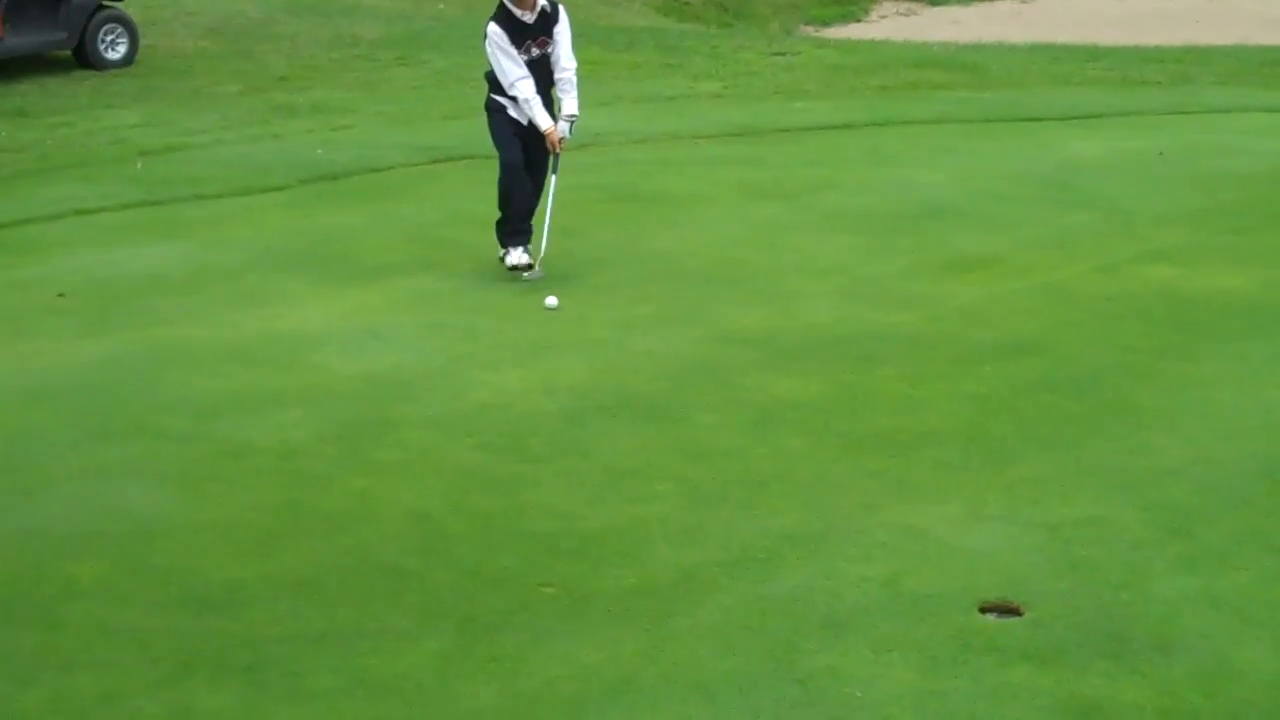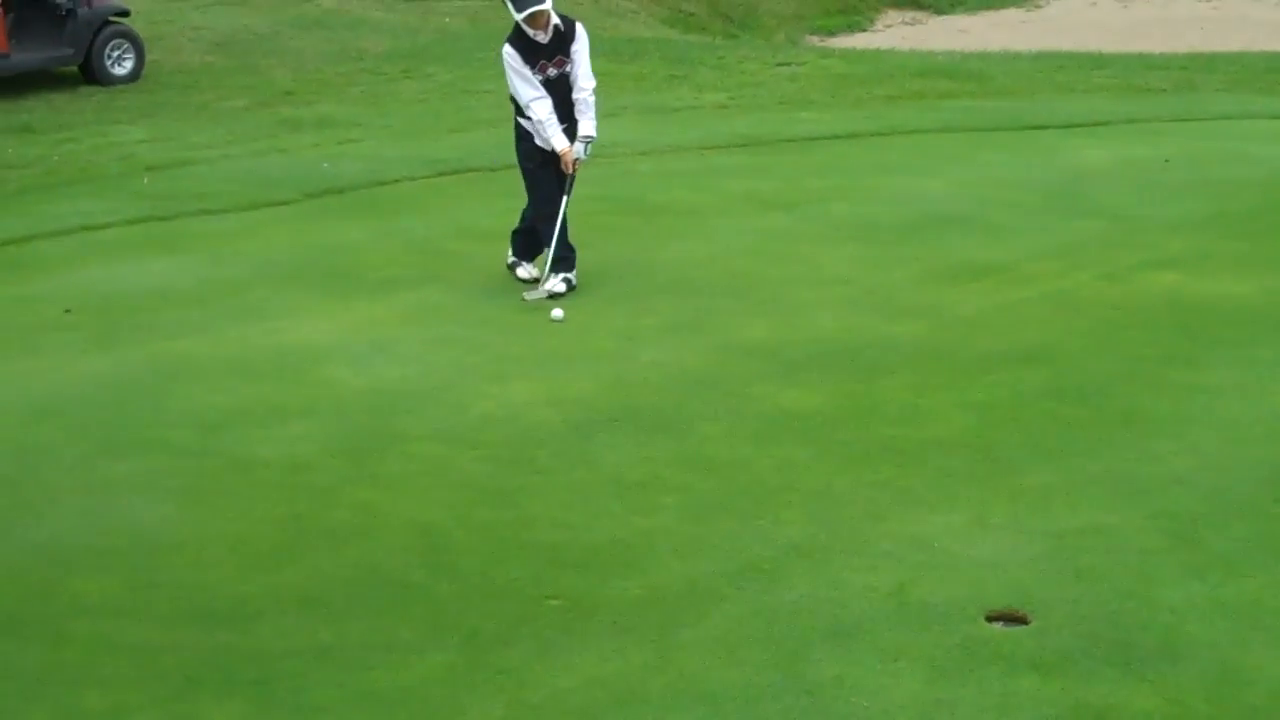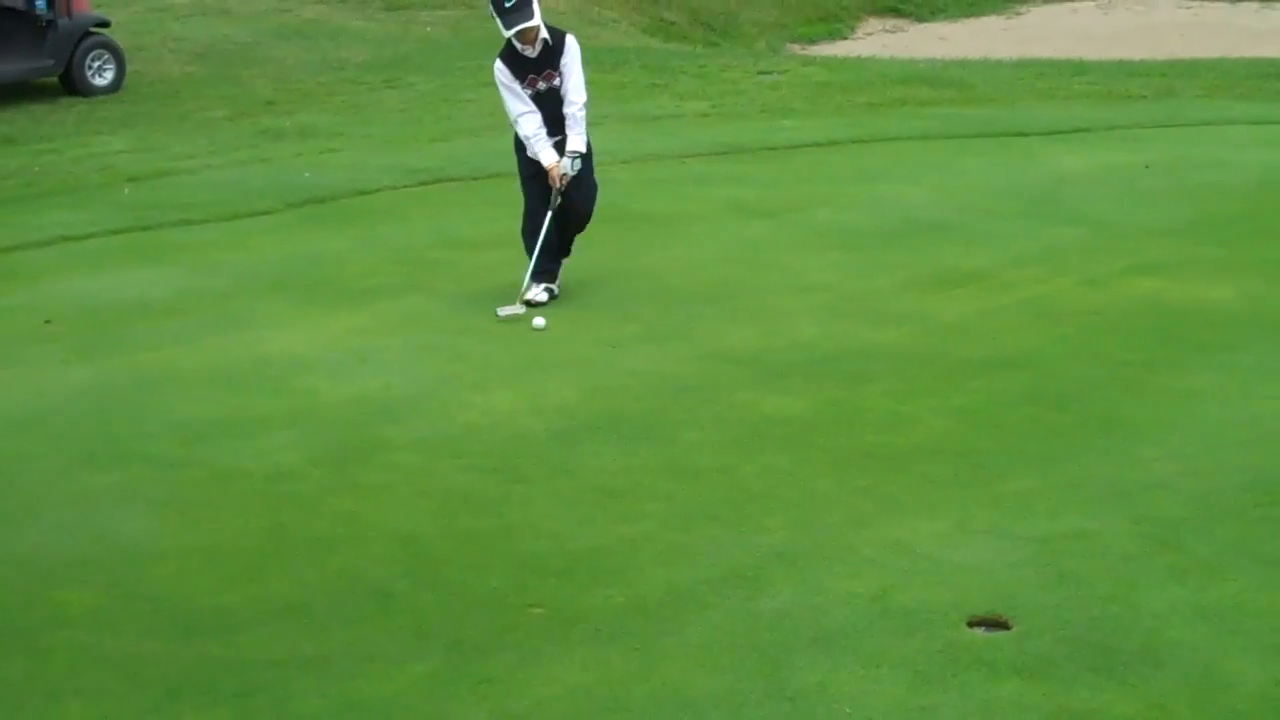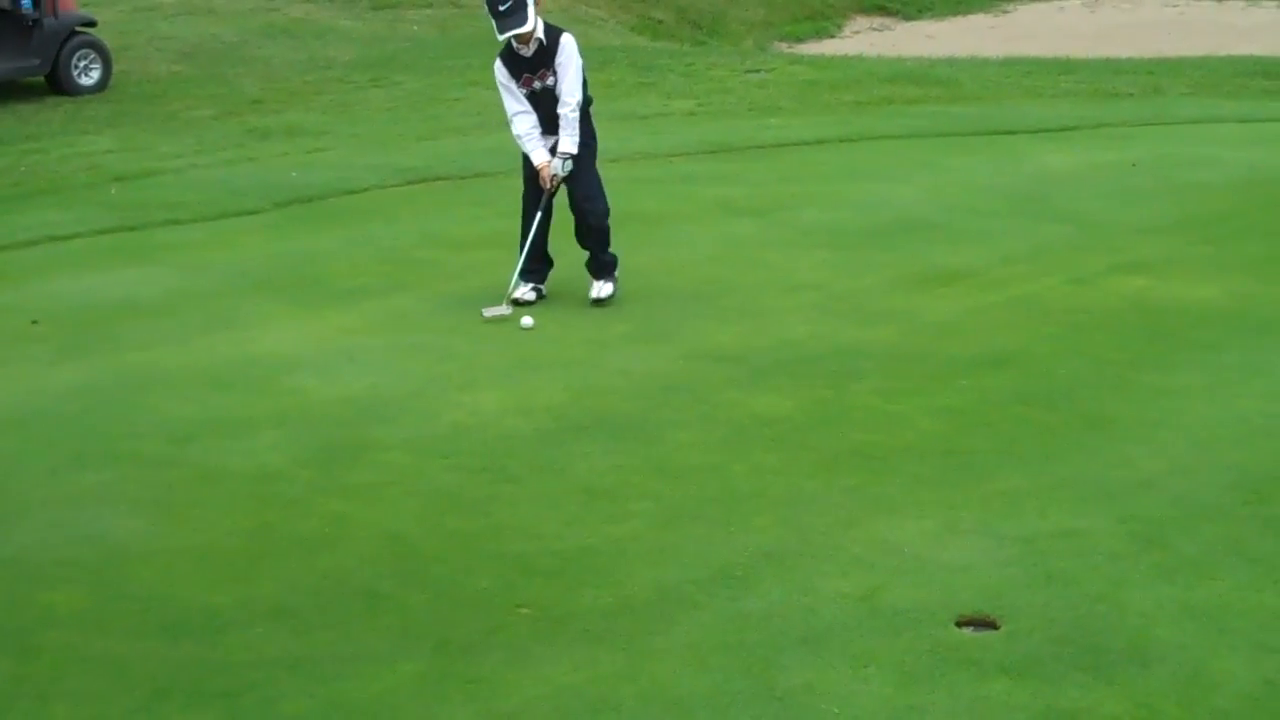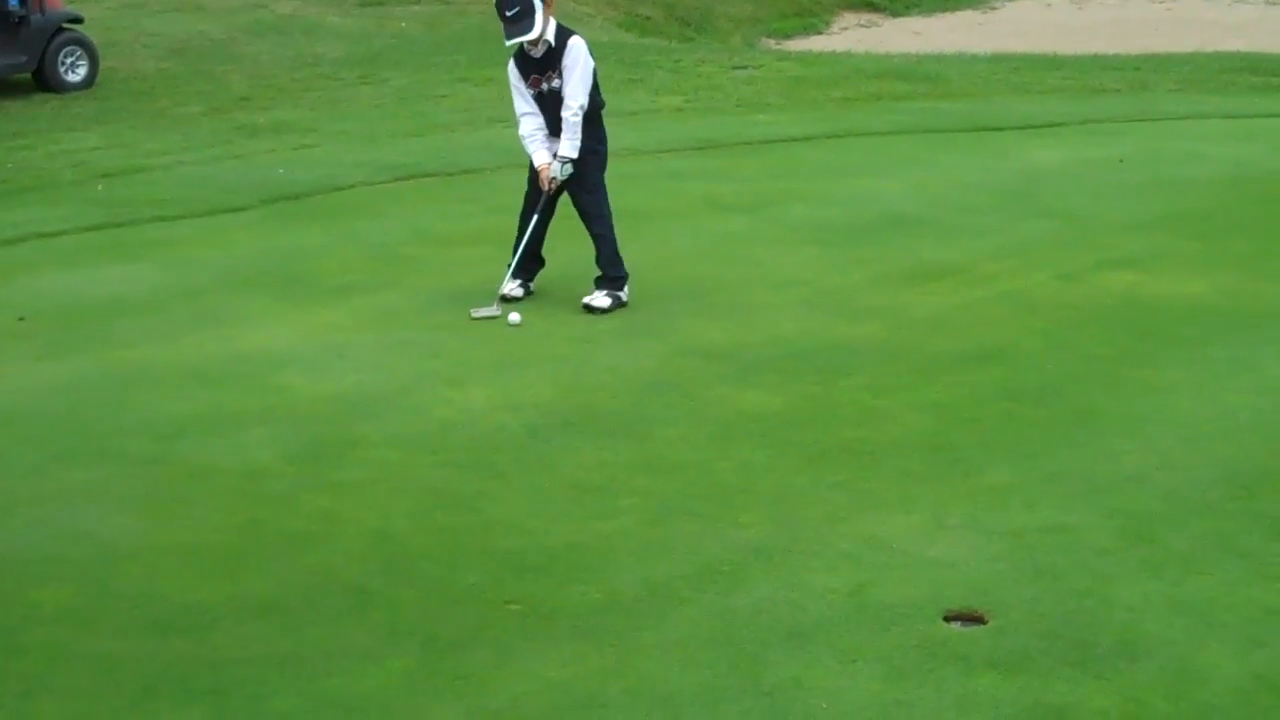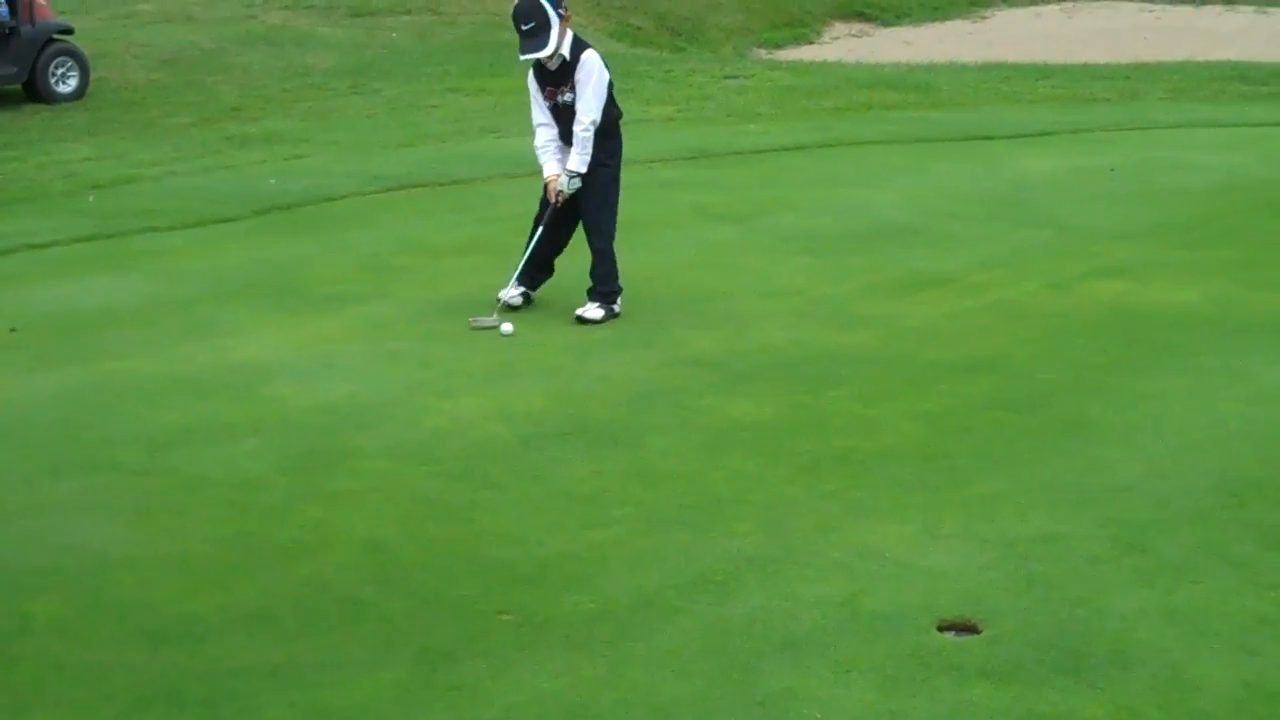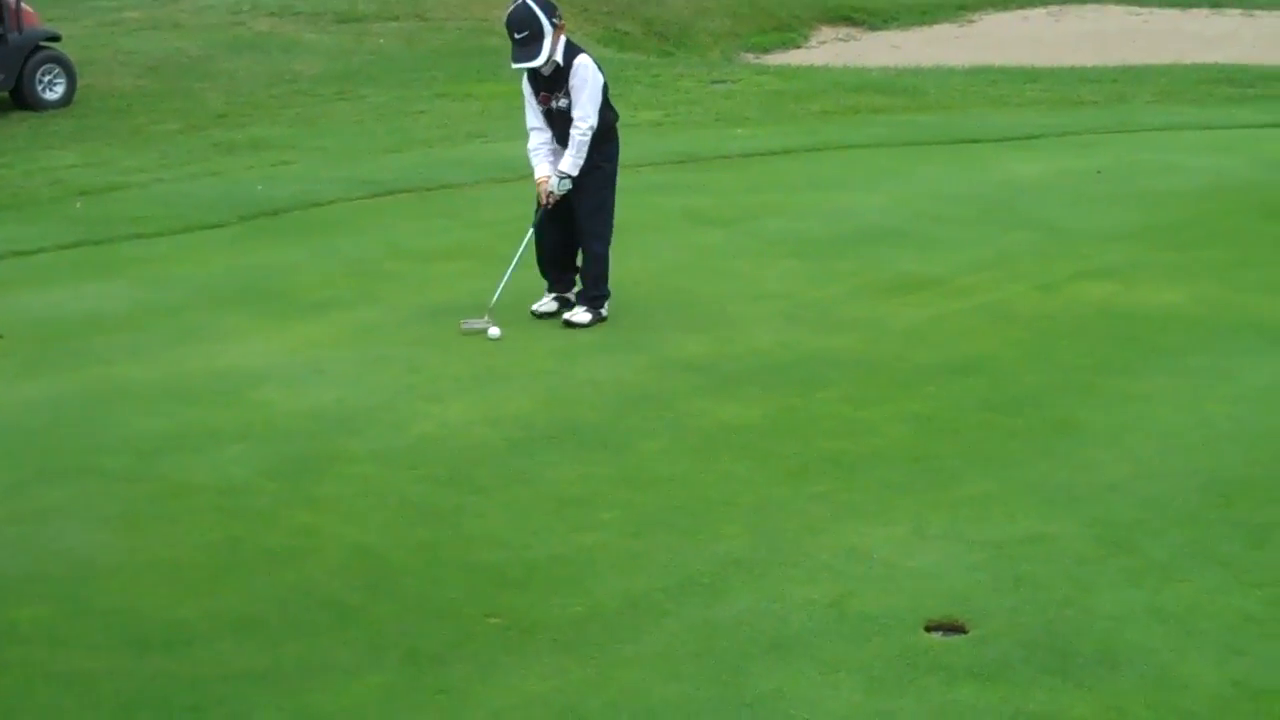
dt=0.2s
person 1, frame 1
right shoulder: (498, 29)
left elbow: (565, 67)
right elbow: (518, 82)
left wrist: (567, 115)
right wrist: (546, 125)
left hip: (540, 106)
right hip: (506, 107)
left knee: (533, 178)
right knee: (513, 168)
left ankle: (512, 240)
right ankle: (515, 239)
person 1, frame 2
left shoulder: (573, 32)
right shoulder: (513, 50)
left elbow: (584, 87)
right elbow: (535, 102)
left wrist: (584, 136)
right wrist: (560, 145)
left hip: (570, 126)
right hip: (534, 132)
left knee: (551, 199)
right knee: (546, 199)
left ankle: (522, 252)
right ankle: (562, 268)
person 1, frame 3
left shoulder: (565, 44)
right shoulder: (504, 65)
left elbow: (575, 102)
right elbow: (525, 117)
left wrist: (572, 153)
right wrist: (548, 159)
left hip: (571, 138)
right hip: (532, 144)
left knee: (582, 201)
right knee: (538, 210)
left ankle: (557, 247)
right ankle: (543, 277)
person 1, frame 4
left shoulder: (562, 43)
right shoulder: (505, 64)
left elbow: (570, 104)
right elbow: (521, 116)
left wrist: (564, 154)
right wrist: (540, 159)
left hip: (575, 137)
right hip: (539, 144)
left knee: (589, 203)
right knee: (533, 208)
left ankle: (604, 271)
right ankle: (532, 277)
person 1, frame 5
left shoulder: (572, 46)
right shoulder: (518, 63)
left elbow: (575, 107)
right elbow: (528, 116)
left wrist: (564, 157)
right wrist: (542, 160)
left hip: (584, 141)
right hip: (547, 143)
left knee: (593, 209)
right knee: (533, 209)
left ankle: (614, 284)
right ankle: (522, 274)
person 1, frame 6
left shoulder: (587, 59)
right shoulder: (537, 71)
left elbow: (588, 121)
right elbow: (544, 126)
left wrist: (573, 171)
right wrist: (551, 171)
left hip: (599, 151)
right hip: (566, 152)
left knee: (597, 223)
right knee: (551, 219)
left ankle: (607, 297)
right ankle: (529, 281)
person 1, frame 7
left shoulder: (580, 64)
right shoulder: (531, 76)
left elbow: (584, 127)
right elbow: (538, 129)
left wrist: (565, 173)
right wrist: (543, 174)
left hip: (595, 155)
right hip: (563, 156)
left knee: (591, 227)
right knee: (550, 224)
left ankle: (594, 300)
right ankle: (561, 288)
